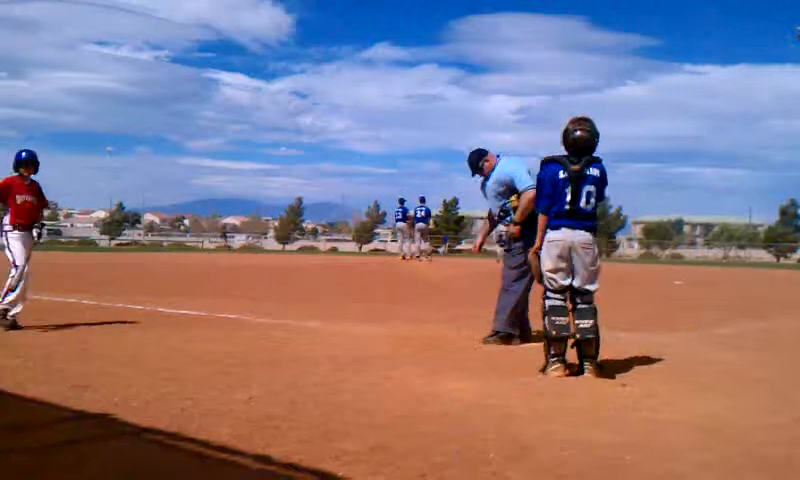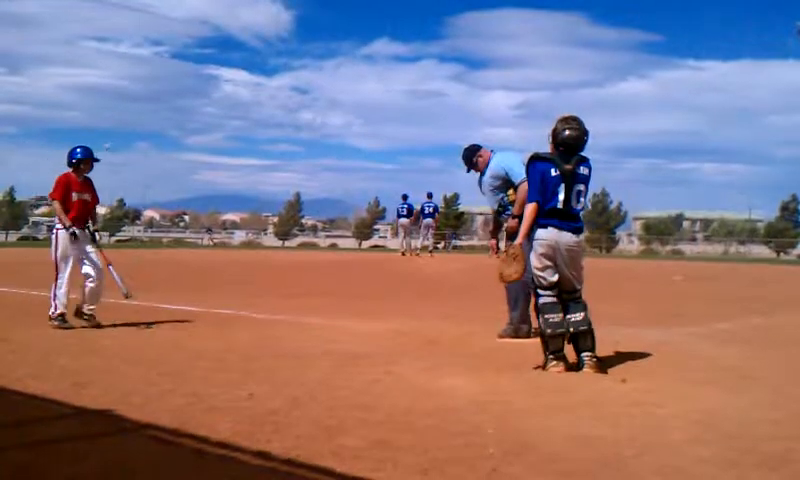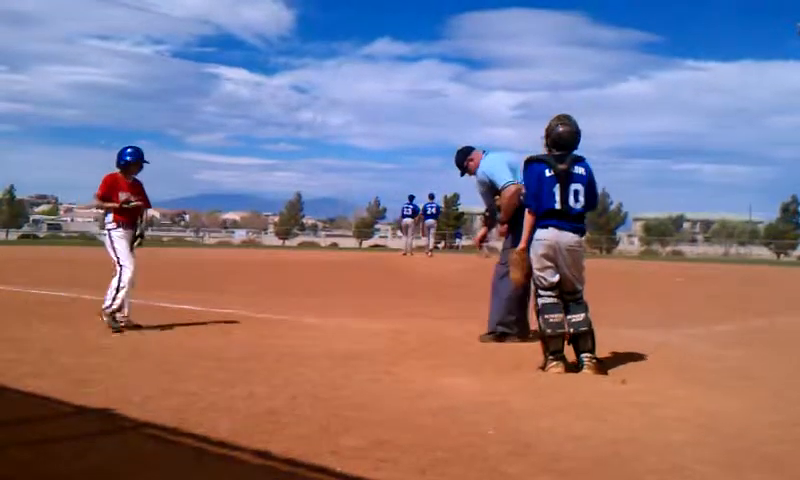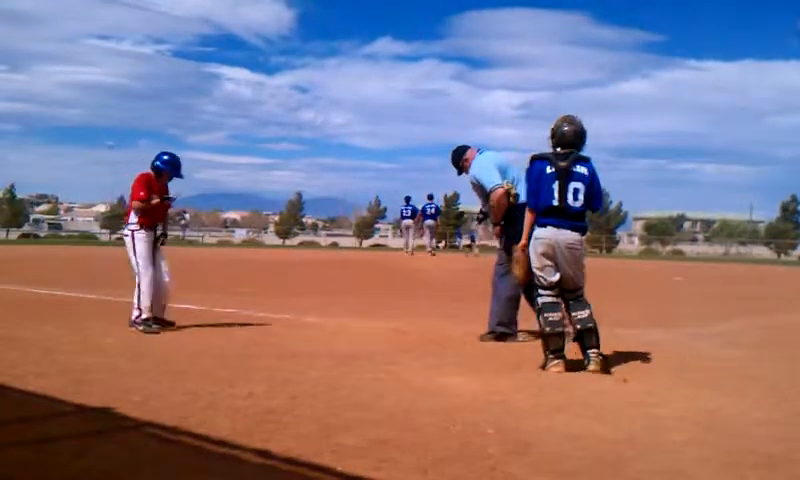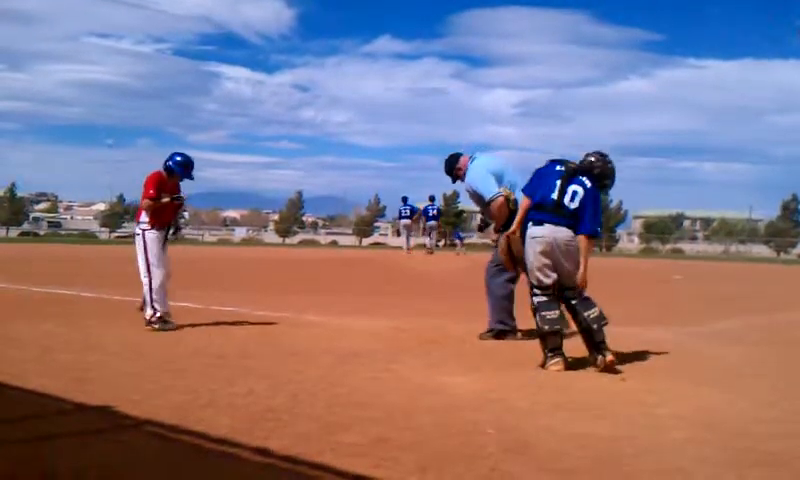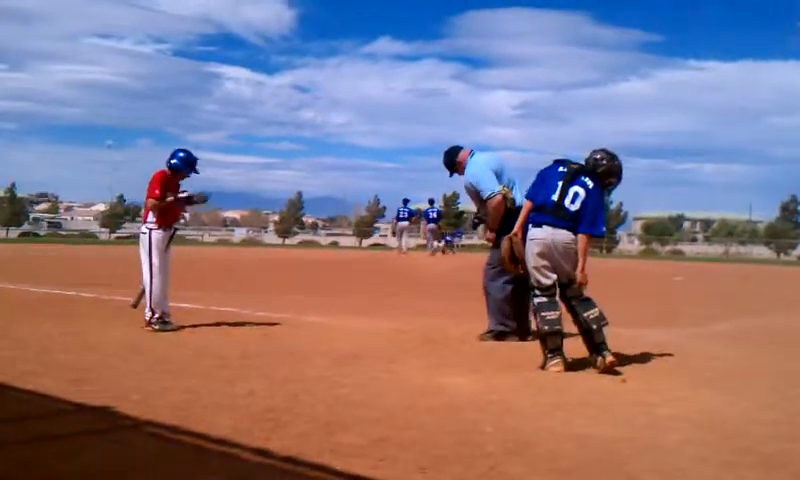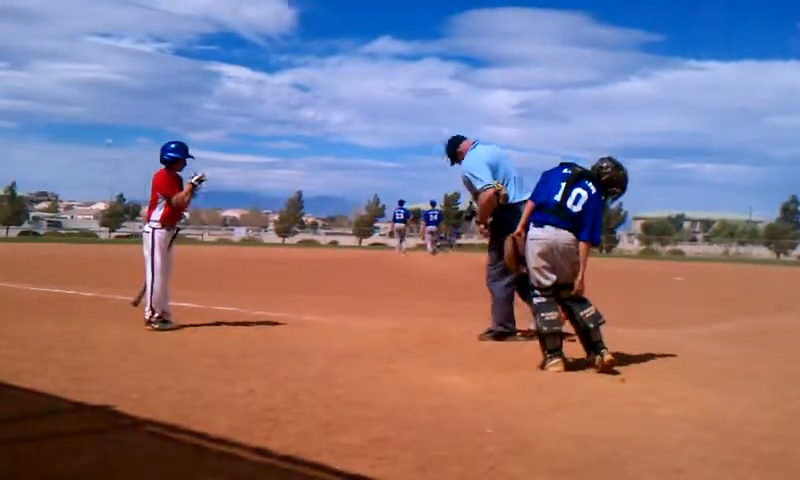
dt=0.5s
person 1, frame 1
left shoulder: (551, 167)
right shoulder: (598, 168)
left elbow: (545, 210)
left wrist: (538, 242)
left hip: (556, 236)
right hip: (586, 237)
left knee: (555, 296)
right knee: (585, 299)
left ankle: (557, 361)
right ankle: (589, 362)
person 1, frame 2
left shoulder: (540, 164)
right shoulder: (585, 166)
left elbow: (533, 203)
left wrist: (521, 237)
left hip: (544, 235)
right hip: (572, 237)
left knee: (546, 294)
right knee: (573, 295)
left ankle: (555, 357)
right ankle: (587, 356)
person 1, frame 3
left shoulder: (536, 166)
right shoulder: (583, 166)
left elbow: (532, 208)
right elbow: (591, 205)
left wrist: (524, 241)
left hip: (545, 235)
right hip: (573, 237)
left knee: (547, 294)
right knee: (574, 296)
left ankle: (555, 358)
right ankle: (587, 357)
person 1, frame 4
left shoulder: (539, 164)
right shoulder: (587, 167)
left elbow: (532, 207)
right elbow: (595, 206)
left wrist: (525, 238)
left hip: (544, 234)
right hip: (573, 236)
left knee: (548, 293)
right knee: (575, 294)
left ankle: (555, 357)
right ankle: (592, 354)
person 1, frame 5
left shoulder: (551, 168)
right shoulder: (591, 190)
left elbow: (528, 196)
right elbow: (585, 233)
left wrist: (516, 225)
right wrist: (583, 268)
left hip: (538, 231)
right hip: (566, 236)
left knee: (543, 292)
right knee: (574, 292)
left ankle: (554, 355)
right ankle: (601, 350)
person 1, frame 6
left shoulder: (555, 168)
right shoulder: (594, 190)
left elbow: (530, 200)
right elbow: (584, 231)
left wrist: (518, 227)
right wrist: (581, 267)
left hip: (538, 234)
right hip: (566, 238)
left knee: (543, 293)
right knee: (574, 293)
left ankle: (554, 356)
right ankle: (601, 352)
person 1, frame 7
left shoulder: (559, 171)
right shoulder: (595, 196)
left elbow: (533, 199)
right elbow: (586, 239)
left wrist: (521, 227)
right wrist: (581, 275)
left hip: (538, 233)
right hip: (567, 239)
left knee: (543, 293)
right knee: (570, 294)
left ankle: (553, 356)
right ankle: (598, 351)
person 2, frame 1
left shoulder: (510, 166)
right shoulder: (489, 180)
left elbow: (531, 194)
right elbow: (495, 211)
left wrist: (516, 223)
right wrist: (483, 235)
left hip: (527, 229)
right hip: (516, 231)
left knee: (515, 281)
right knee: (512, 279)
left ankle: (505, 331)
right ankle: (518, 330)
person 2, frame 2
left shoulder: (504, 160)
right shoulder: (484, 177)
left elbow: (526, 186)
left wrist: (515, 217)
right wrist: (494, 235)
right hip: (514, 225)
left knee: (528, 273)
right ankle: (519, 324)
person 2, frame 3
left shoulder: (489, 165)
right shoulder: (492, 162)
left elbow: (511, 191)
right elbow: (496, 204)
left wrist: (504, 222)
right wrist: (485, 228)
left hip: (522, 220)
right hip: (525, 220)
left knee: (507, 274)
left ankle: (503, 329)
right ankle: (519, 327)
person 2, frame 4
left shoulder: (478, 168)
right shoulder: (490, 157)
left elbow: (499, 194)
left wrist: (496, 223)
right wrist: (499, 221)
left hip: (519, 218)
left knee: (506, 274)
left ankle: (502, 330)
person 2, frame 5
left shoulder: (474, 176)
right shoulder: (485, 160)
left elbow: (499, 202)
left wrist: (497, 230)
right wrist: (499, 226)
left knee: (497, 273)
left ankle: (503, 328)
person 2, frame 6
left shoulder: (473, 171)
right shoulder: (485, 157)
left elbow: (497, 200)
left wrist: (491, 229)
right wrist: (491, 225)
left hip: (511, 224)
left knee: (495, 275)
right knee: (519, 276)
left ankle: (502, 329)
right ankle: (521, 328)
person 2, frame 7
left shoulder: (470, 162)
right shoulder: (493, 149)
left elbow: (488, 193)
left wrist: (481, 220)
right wrist: (486, 216)
left hip: (508, 216)
right hip: (524, 210)
left knee: (499, 274)
left ankle: (502, 329)
person 3, frame 1
left shoulder: (36, 186)
left elbow: (40, 209)
left wrist: (38, 226)
left hip: (29, 234)
left knee: (18, 273)
right knee: (21, 271)
person 3, frame 2
left shoulder: (88, 182)
right shoulder: (64, 179)
right elbow: (56, 205)
left wrist: (94, 228)
right wrist: (69, 226)
left hip: (82, 232)
right hip: (64, 231)
left knee: (96, 270)
right knee: (63, 273)
left ankle: (86, 310)
right ankle: (57, 314)
person 3, frame 3
left shoulder: (138, 185)
right shoulder: (110, 179)
left elbow: (142, 209)
right elbow: (98, 204)
left wrist: (141, 230)
right wrist: (121, 205)
left hip: (130, 231)
right hip: (114, 230)
left knee: (125, 272)
right knee: (126, 269)
left ankle: (119, 315)
right ankle: (111, 310)
person 3, frame 4
left shoulder: (163, 185)
right shoulder: (143, 179)
left elbow: (164, 210)
right elbow: (137, 206)
left wrist: (164, 231)
right wrist: (159, 201)
left hip: (152, 232)
right hip: (137, 232)
left knee: (162, 277)
right knee: (145, 275)
left ankle: (157, 315)
right ankle: (140, 318)
person 3, frame 5
left shoulder: (174, 184)
right shoulder: (155, 178)
left elbow: (174, 208)
right elbow: (146, 205)
left wrist: (175, 224)
right wrist: (168, 200)
left hip: (161, 232)
right hip: (148, 232)
left knee: (162, 274)
right knee: (154, 274)
left ankle: (161, 315)
right ankle: (153, 316)
person 3, frame 6
left shoulder: (174, 182)
right shoulder: (160, 178)
right elbow: (151, 205)
left wrist: (186, 202)
right wrist: (174, 198)
left hip: (165, 232)
right hip: (153, 231)
left knee: (162, 276)
right knee: (154, 275)
left ankle: (161, 315)
right ankle: (152, 317)
person 3, frame 7
left shoulder: (176, 178)
right shoulder: (162, 176)
left elbow: (182, 205)
right elbow: (176, 201)
left wrist: (193, 187)
right wrist: (192, 184)
left hip: (168, 230)
right hip: (157, 230)
left knee: (163, 274)
right knee: (156, 273)
left ankle: (161, 314)
right ankle: (153, 316)
